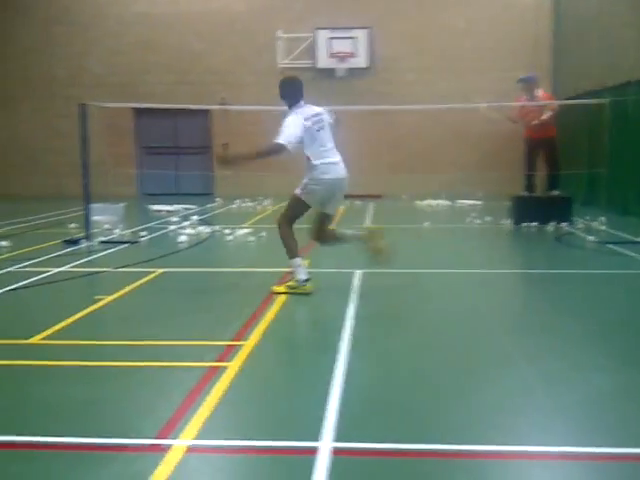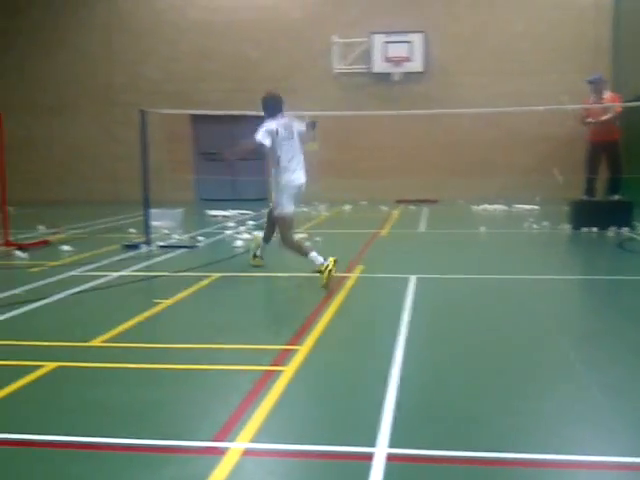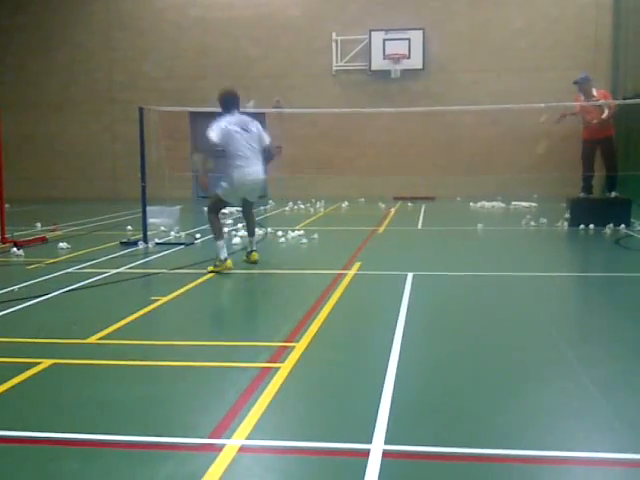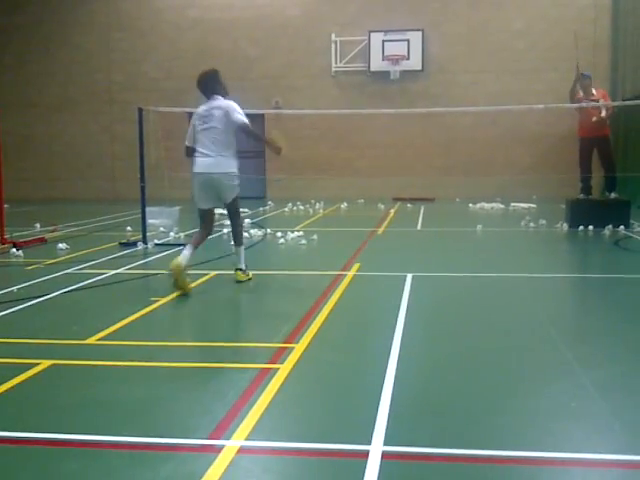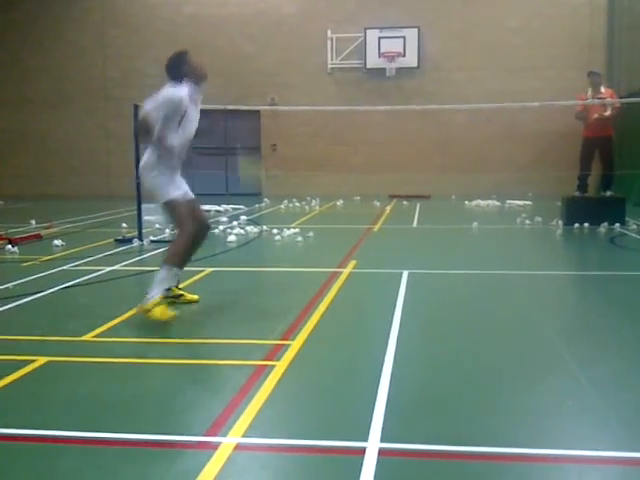
dt=0.4s
person 1, frame 1
left shoulder: (293, 121)
right shoulder: (320, 112)
left elbow: (277, 148)
left wrist: (239, 157)
left hip: (321, 177)
right hip: (339, 174)
left knee: (284, 224)
right knee: (320, 235)
left ankle: (301, 280)
right ankle: (366, 236)
person 1, frame 2
left shoulder: (269, 127)
right shoulder: (292, 124)
left elbow: (257, 144)
right elbow: (308, 131)
left wrist: (234, 154)
right wrist: (311, 126)
left hip: (285, 184)
right hip: (297, 181)
left knee: (286, 238)
right knee: (271, 218)
left ankle: (323, 263)
right ankle: (259, 253)
person 1, frame 3
left shoulder: (220, 124)
right shoulder: (252, 123)
left elbow: (214, 148)
right elbow: (269, 152)
left wrist: (203, 174)
left hip: (238, 178)
right hip: (258, 177)
left knee: (213, 210)
right knee: (248, 208)
left ankle: (223, 258)
right ankle: (252, 250)
person 1, frame 4
left shoulder: (198, 114)
right shoulder: (228, 107)
left elbow: (189, 150)
right elbow: (244, 127)
right wrist: (268, 143)
left hip: (201, 171)
right hip: (224, 170)
left knee: (206, 226)
right knee: (235, 217)
left ankle: (183, 260)
right ankle: (241, 267)
person 1, frame 5
left shoulder: (191, 96)
right shoulder: (176, 94)
right elbow: (142, 123)
right wrist: (165, 148)
left hip: (172, 172)
right hip: (159, 170)
left knee: (201, 227)
right knee: (188, 229)
left ankle: (168, 287)
right ankle: (153, 298)
person 2, frame 1
left shoulder: (546, 96)
right shoulder: (522, 100)
left elbow: (553, 111)
right elbow: (519, 118)
left wrist: (541, 121)
right wrist: (512, 119)
left hip: (548, 135)
right hip: (531, 136)
left knee: (552, 163)
right knee: (529, 164)
left ankle: (553, 189)
right ankle: (529, 189)
person 2, frame 2
left shoulder: (613, 98)
right shoulder: (589, 101)
left elbow: (615, 114)
right elbow: (585, 121)
left wrist: (597, 120)
right wrist: (586, 119)
left hip: (611, 139)
right hip: (594, 139)
left knee: (614, 167)
right knee: (591, 167)
left ankle: (614, 193)
right ankle: (588, 194)
person 2, frame 3
left shoulder: (603, 94)
right shoulder: (580, 99)
left elbow: (612, 109)
right elbow: (576, 111)
left wrist: (604, 119)
right wrist: (566, 114)
left hip: (606, 134)
right hip: (588, 136)
left knee: (611, 163)
right knee: (587, 164)
left ankle: (612, 190)
right ankle: (586, 191)
person 2, frame 4
left shoulder: (601, 93)
right shoulder: (578, 96)
left elbow: (610, 109)
right elbow: (571, 99)
left wrist: (603, 118)
right wrist: (576, 78)
left hip: (602, 134)
right hip: (585, 136)
left knee: (608, 164)
right knee: (584, 165)
left ankle: (611, 191)
right ankle: (585, 192)
person 2, frame 5
left shoulder: (609, 93)
right shoulder: (584, 96)
left elbow: (616, 110)
right elbow: (577, 115)
left wrist: (607, 116)
right wrist: (583, 116)
left hip: (605, 134)
right hip: (589, 135)
left knee: (607, 163)
right knee: (584, 163)
left ankle: (606, 189)
right ankle: (581, 190)
